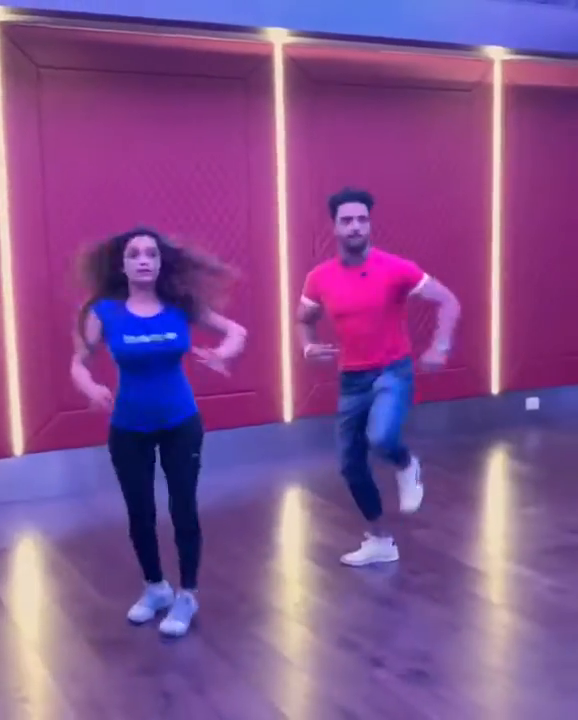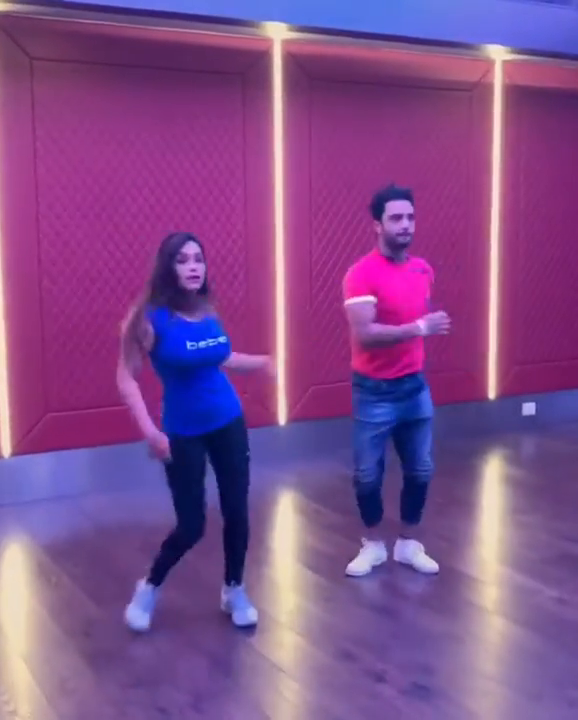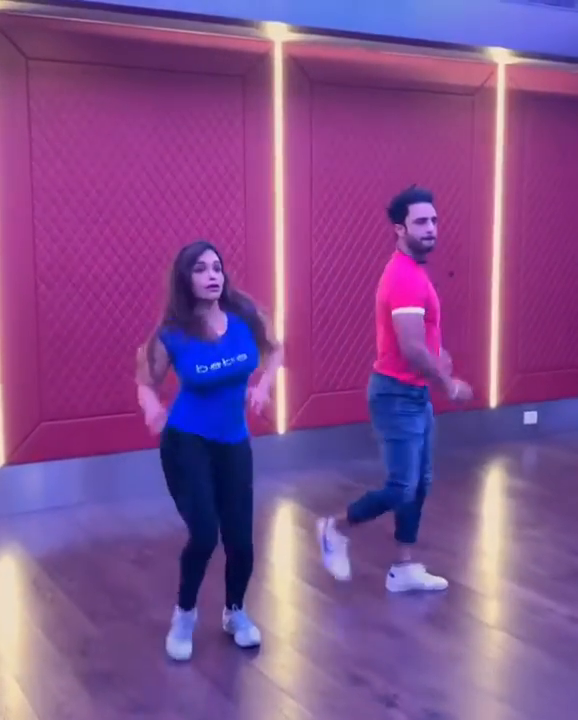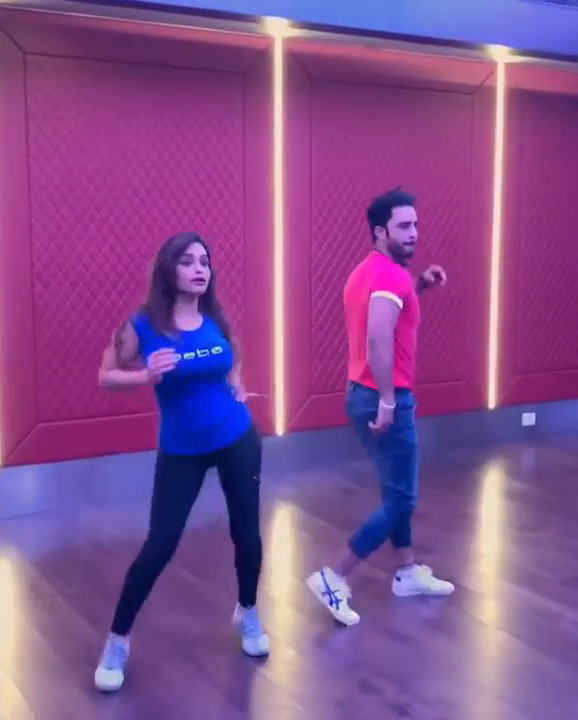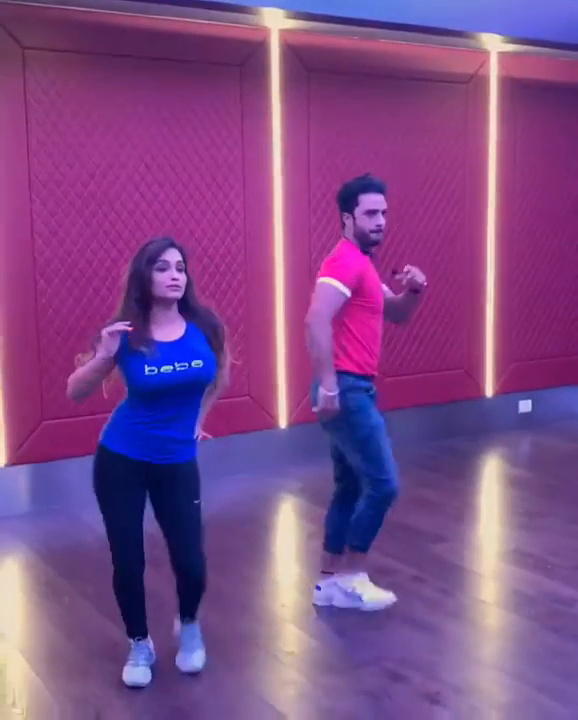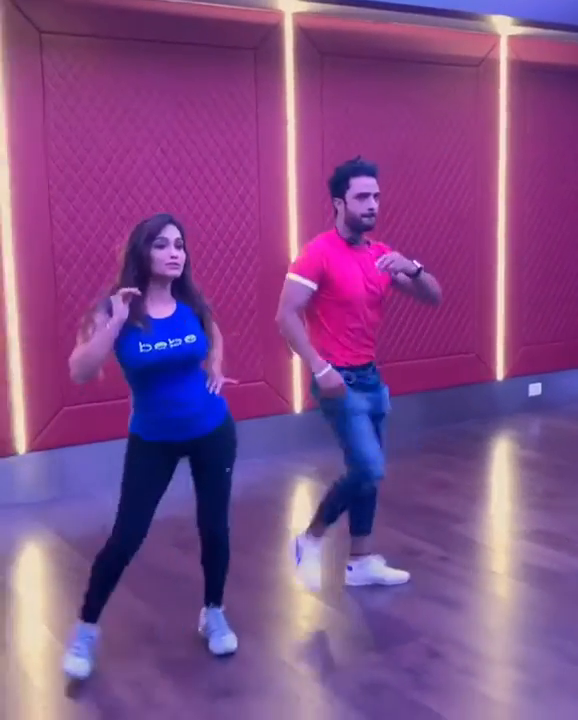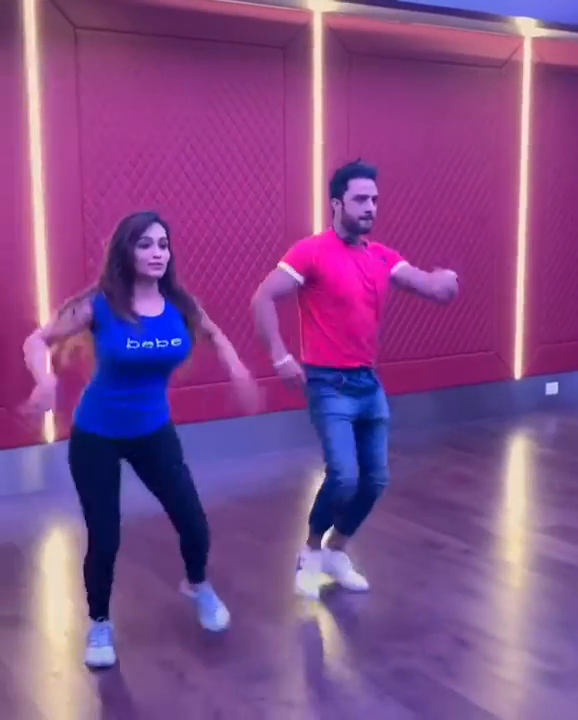
dt=0.4s
person 1, frame 1
left shoulder: (183, 307)
right shoulder: (103, 312)
left elbow: (236, 330)
right elbow: (79, 363)
left wrist: (221, 353)
right wrist: (90, 386)
left hip: (180, 424)
right hip: (128, 429)
left knee: (183, 510)
right knee: (140, 515)
left ankle: (185, 595)
right ankle: (155, 589)
person 1, frame 2
left shoulder: (209, 315)
right shoulder: (151, 319)
right elbow: (126, 378)
left wrist: (257, 363)
right wrist: (149, 430)
left hip: (228, 425)
right hip: (182, 435)
left knee: (237, 515)
right knee: (190, 526)
left ankle: (234, 591)
right ankle: (150, 589)
person 1, frame 3
left shoulder: (244, 316)
right shoulder: (171, 336)
left elbow: (274, 350)
right elbow: (146, 385)
left wrist: (262, 386)
right wrist: (153, 412)
left hip: (233, 442)
right hip: (186, 440)
left knee: (240, 538)
right knee: (204, 533)
left ankle: (236, 613)
right ankle: (184, 614)
person 1, frame 4
left shoulder: (217, 321)
right shoulder: (143, 326)
right elbow: (106, 376)
left wrist: (236, 389)
right wrist: (146, 375)
left hip: (236, 441)
right hip: (180, 451)
left knee: (246, 535)
right knee: (159, 545)
left ankle: (247, 615)
right ankle: (117, 642)
person 1, frame 5
left shoulder: (205, 325)
right shoulder: (124, 335)
left elbow: (220, 371)
right elbow: (75, 392)
right wrist: (104, 356)
left hip: (177, 460)
right hip: (121, 459)
left knee: (191, 562)
right knee: (128, 562)
left ankle: (188, 627)
right ankle: (139, 645)
person 1, frame 6
left shoulder: (193, 305)
right shoulder: (117, 310)
right elbow: (79, 373)
left wrist: (213, 372)
right wrist: (115, 322)
left hip: (212, 432)
right hip: (151, 440)
left knee: (214, 528)
right knee: (124, 539)
left ankle: (213, 614)
right ankle: (86, 630)
person 1, frame 7
left shoulder: (180, 304)
right shoulder: (98, 304)
left elbow: (215, 335)
right elbow: (37, 341)
left wrist: (236, 369)
right wrist: (44, 378)
left hip: (153, 433)
right hip: (96, 438)
left knee: (192, 520)
right knee: (105, 538)
left ankle: (198, 587)
right ankle: (99, 625)
person 2, frame 1
left shoulder: (396, 268)
right shoulder: (319, 277)
left elbow: (449, 302)
right elbow: (303, 321)
left wrist: (441, 345)
right wrist: (309, 346)
left hip: (392, 372)
right hip: (350, 382)
left knee: (381, 439)
right knee: (351, 465)
left ankle: (407, 466)
right ankle: (379, 541)
person 2, frame 2
left shoulder: (423, 270)
right shoulder: (361, 275)
right elbow: (364, 335)
right wrist: (420, 328)
left hip: (415, 386)
right hip: (374, 391)
left knee: (420, 472)
right knee: (367, 476)
left ankle: (408, 543)
right ankle: (373, 544)
person 2, frame 3
left shoulder: (412, 271)
right shoulder: (405, 278)
right elbow: (413, 350)
left wrist: (437, 367)
right wrist: (449, 384)
left hip: (413, 392)
right hip: (398, 395)
left knee: (419, 484)
right knee: (402, 490)
left ankle: (404, 568)
right ankle: (337, 528)
person 2, frame 4
left shoulder: (367, 272)
right shoulder: (390, 274)
right elbow: (379, 336)
left wrist: (420, 286)
right wrist: (386, 400)
left hip: (364, 393)
right hip: (384, 400)
left knee: (398, 491)
right knee: (400, 498)
left ankle: (409, 573)
right ankle: (332, 577)
person 2, frame 5
left shoulder: (358, 263)
right shoulder: (345, 262)
left elbow: (397, 314)
right elbow: (316, 321)
left wrist: (413, 290)
right wrist: (326, 383)
left hip: (353, 389)
right hip: (347, 391)
left knee: (349, 486)
right knee: (383, 485)
left ankle: (331, 581)
right ankle: (351, 577)
person 2, frame 6
left shoulder: (381, 254)
right shoulder: (318, 254)
left elbow: (433, 298)
right elbow: (286, 316)
left wrist: (412, 269)
right wrist: (320, 368)
left hip: (369, 376)
right hip: (339, 380)
left knee: (367, 472)
right knee: (368, 471)
left ankle: (362, 562)
right ankle: (311, 540)
person 2, frame 7
left shoulder: (382, 256)
right shoulder: (311, 251)
left elbow: (429, 288)
right elbow: (262, 300)
left wrist: (443, 280)
right wrist: (281, 356)
left hip: (369, 382)
right hip: (328, 384)
left knee: (374, 480)
right knee: (343, 477)
left ankle: (336, 553)
right ankle: (312, 551)
